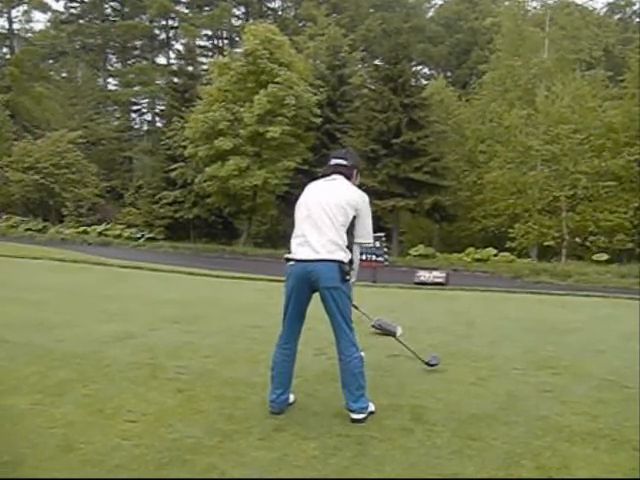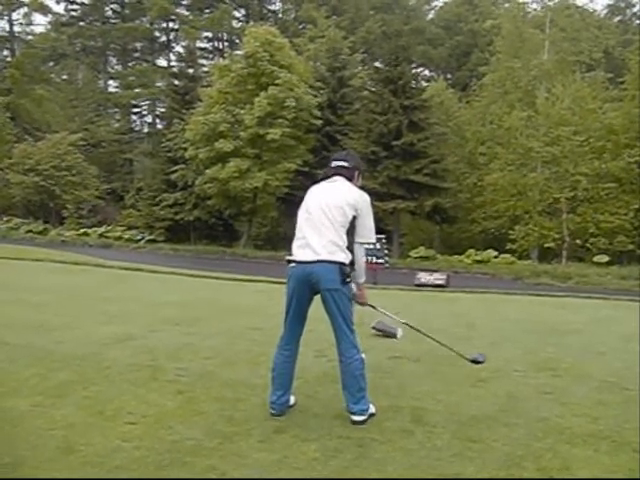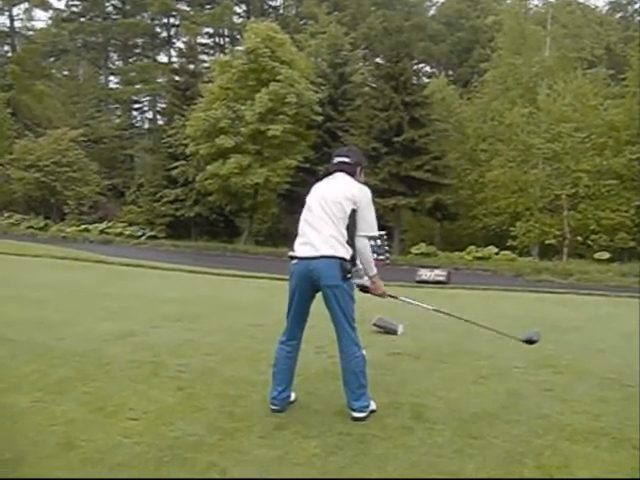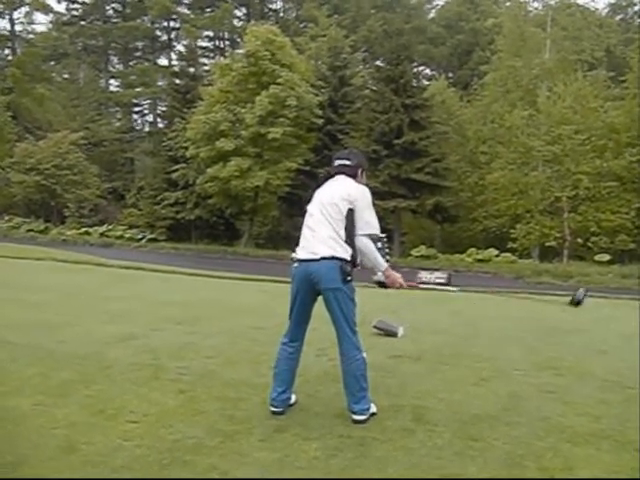
dt=0.5s
person 1, frame 1
left shoulder: (310, 189)
right shoulder: (357, 196)
right elbow: (356, 245)
right wrist: (350, 279)
left hip: (298, 264)
right hip: (331, 267)
left knee: (288, 335)
right knee: (345, 339)
left ankle: (278, 399)
right ankle: (358, 406)
person 1, frame 2
left shoulder: (313, 191)
right shoulder: (359, 196)
right elbow: (358, 246)
right wrist: (359, 284)
left hip: (299, 266)
right hip: (332, 268)
left knee: (289, 337)
right knee: (346, 340)
left ankle: (278, 401)
right ankle: (359, 408)
person 1, frame 3
left shoulder: (317, 187)
right shoulder: (359, 191)
right elbow: (360, 240)
left wrist: (357, 267)
right wrist: (373, 276)
left hip: (301, 262)
right hip: (332, 265)
left knee: (291, 333)
right knee: (348, 337)
left ankle: (279, 397)
right ankle: (360, 404)
person 1, frame 4
left shoulder: (322, 190)
right shoulder: (358, 191)
right elbow: (361, 240)
left wrist: (372, 266)
right wrist: (385, 271)
left hip: (303, 265)
right hip: (332, 267)
left knee: (293, 335)
right knee: (348, 339)
left ankle: (279, 399)
right ankle: (360, 407)
